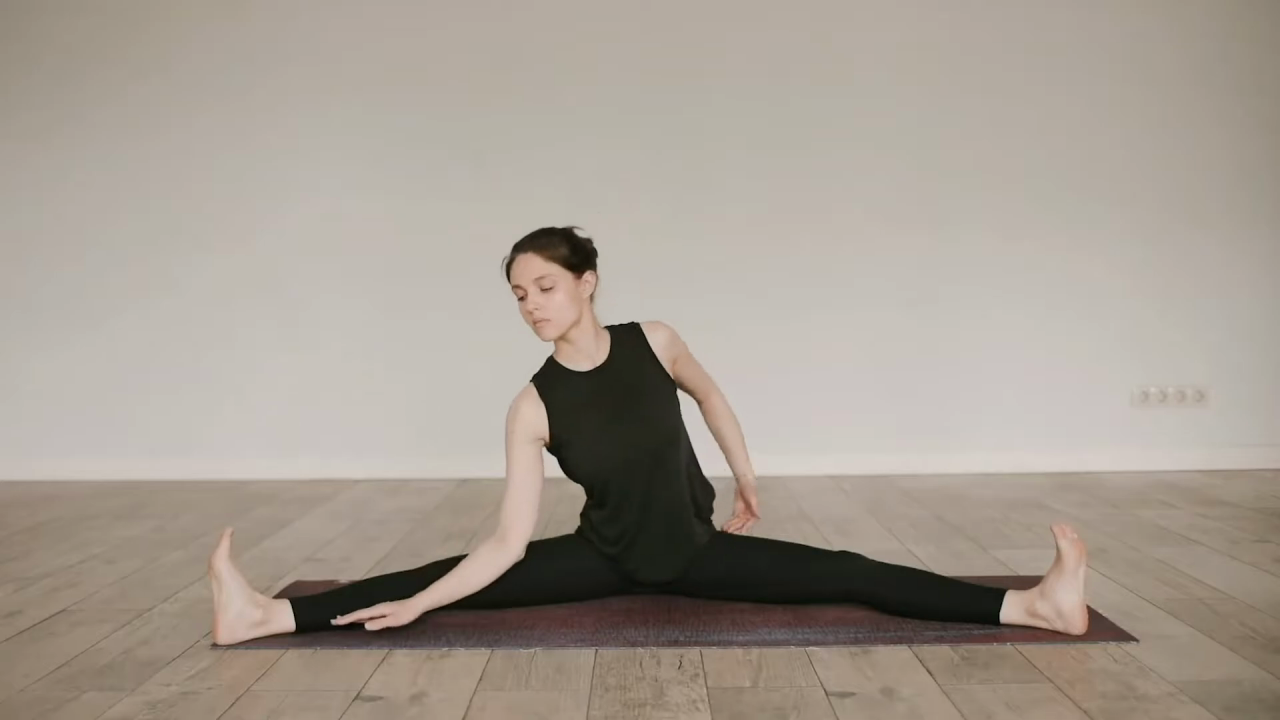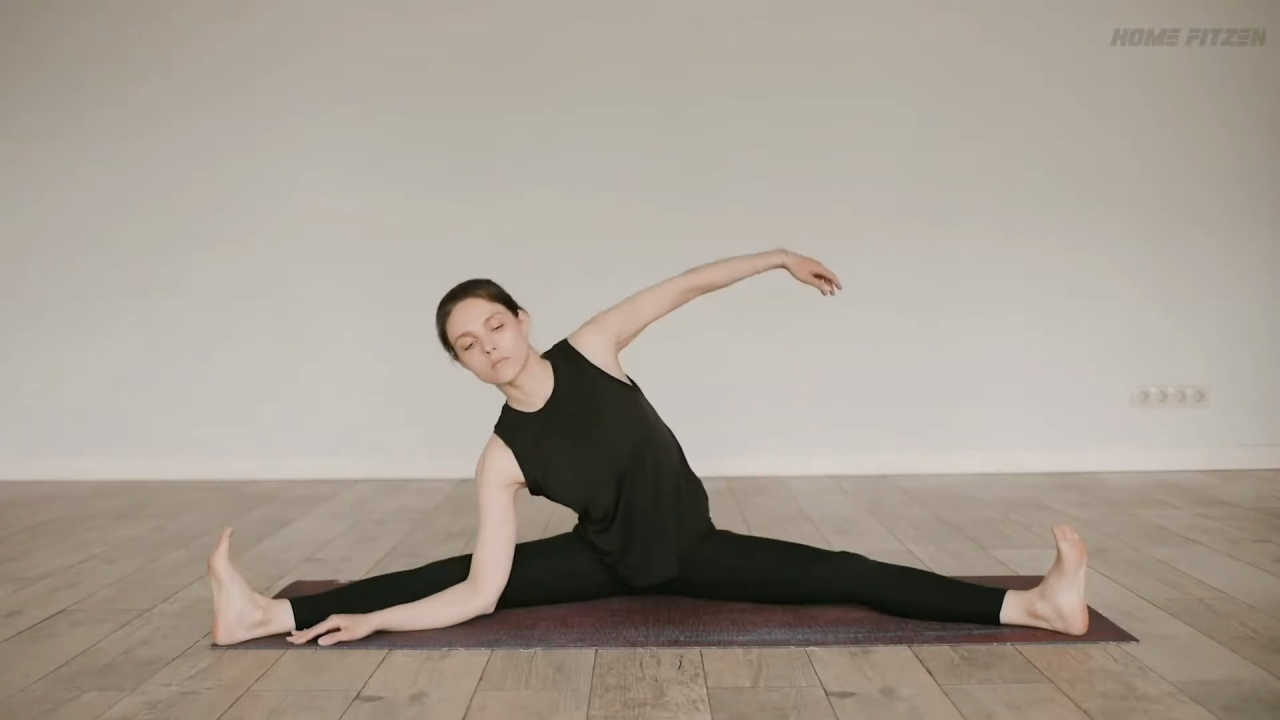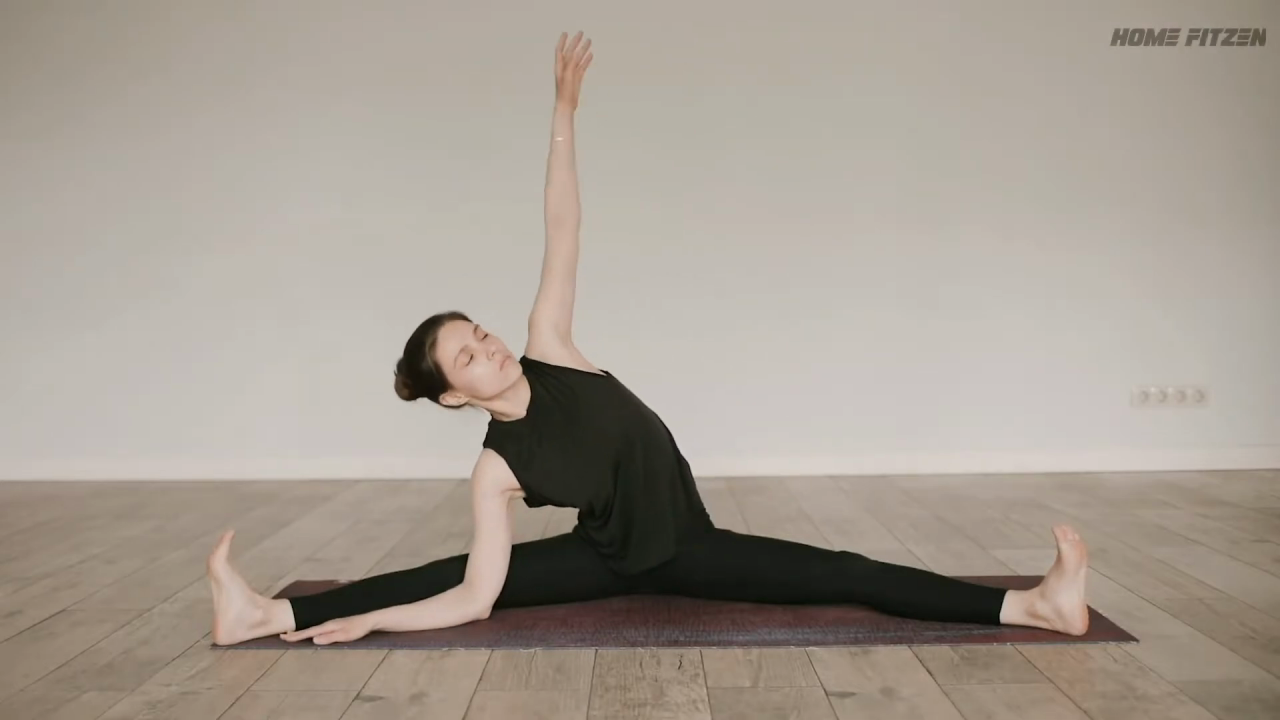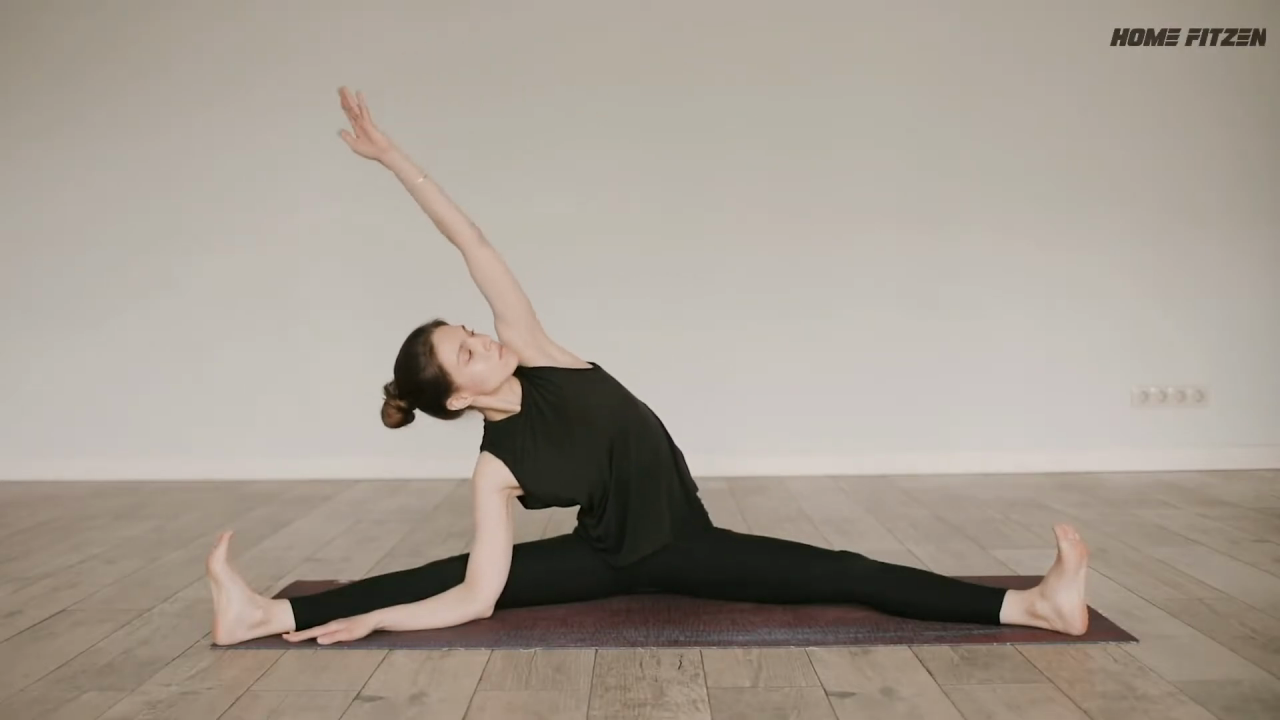
dt=0.7s
person 1, frame 1
left shoulder: (653, 342)
right shoulder: (532, 406)
left elbow: (709, 394)
right elbow: (510, 542)
left wrist: (745, 480)
right wrist: (416, 605)
left hip: (694, 547)
right hip: (605, 557)
left knee: (844, 575)
right knee: (459, 579)
left ankle: (1028, 605)
right ankle: (271, 616)
person 1, frame 2
left shoulder: (587, 351)
right shoulder: (500, 461)
left elbow: (681, 287)
right elbow: (481, 595)
left wrist: (776, 256)
right wrist: (376, 618)
left hip: (689, 549)
right hip: (605, 563)
left knee: (842, 574)
right knee: (453, 574)
left ankle: (1027, 604)
person 1, frame 3
left shoulder: (548, 353)
right shoulder: (496, 470)
left elbow: (562, 230)
right elbow: (476, 598)
left wrist: (565, 109)
right wrist: (368, 622)
left hip: (684, 545)
right hip: (605, 559)
left knee: (844, 577)
right knee: (448, 571)
left ankle: (1026, 606)
person 1, frame 4
left shoulder: (531, 352)
right shoulder: (495, 469)
left elbow: (472, 242)
right elbow: (480, 598)
left wrist: (391, 154)
right wrist: (372, 620)
left hip: (682, 544)
right hip: (607, 557)
left knee: (841, 574)
right knee: (457, 571)
left ankle: (1028, 605)
